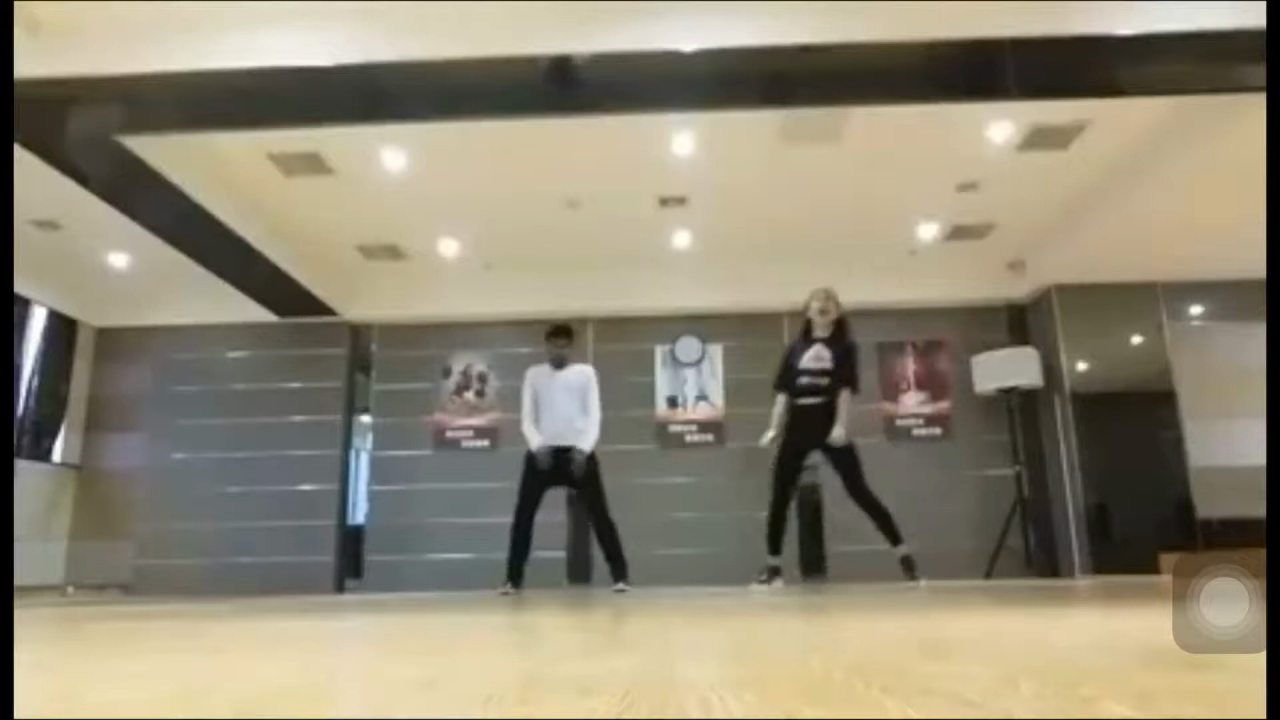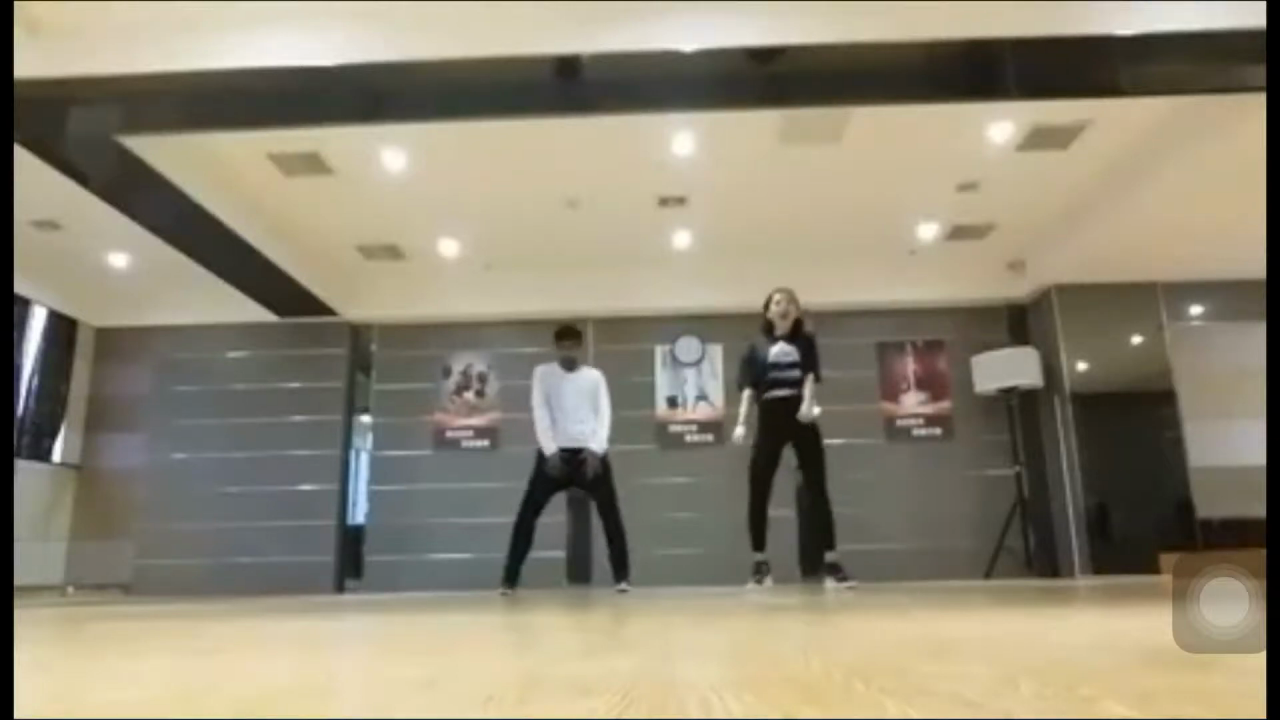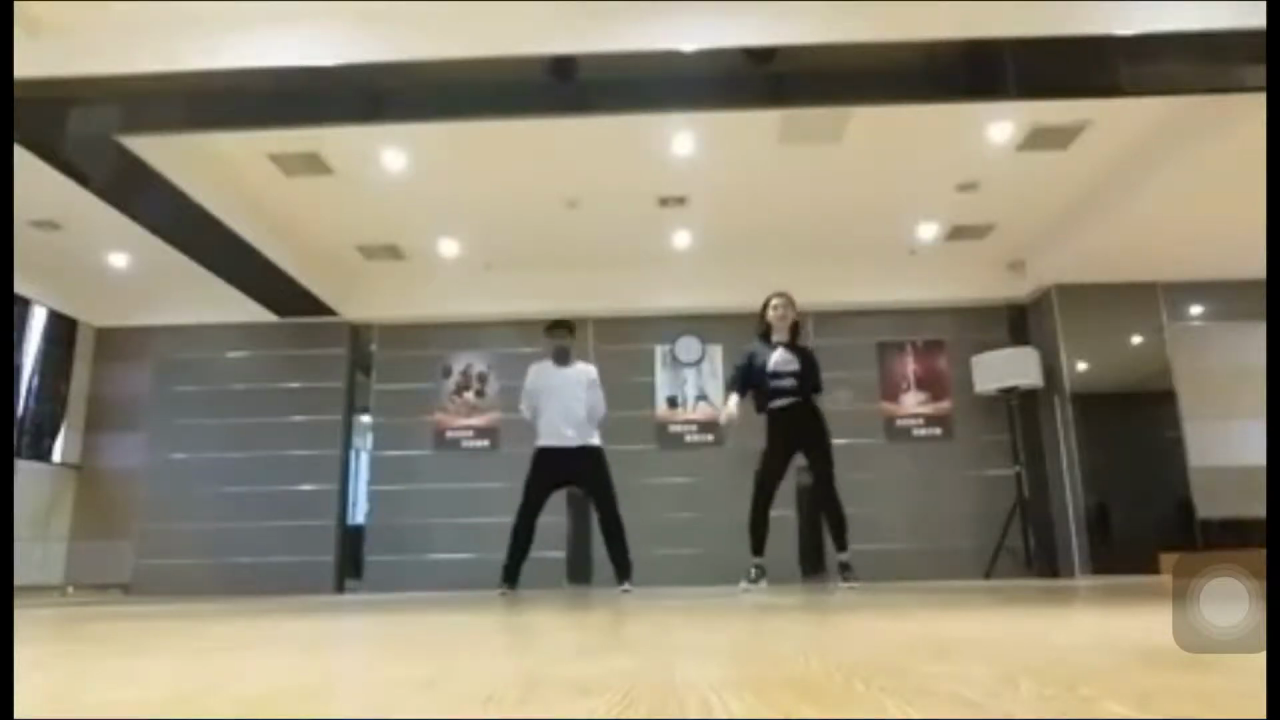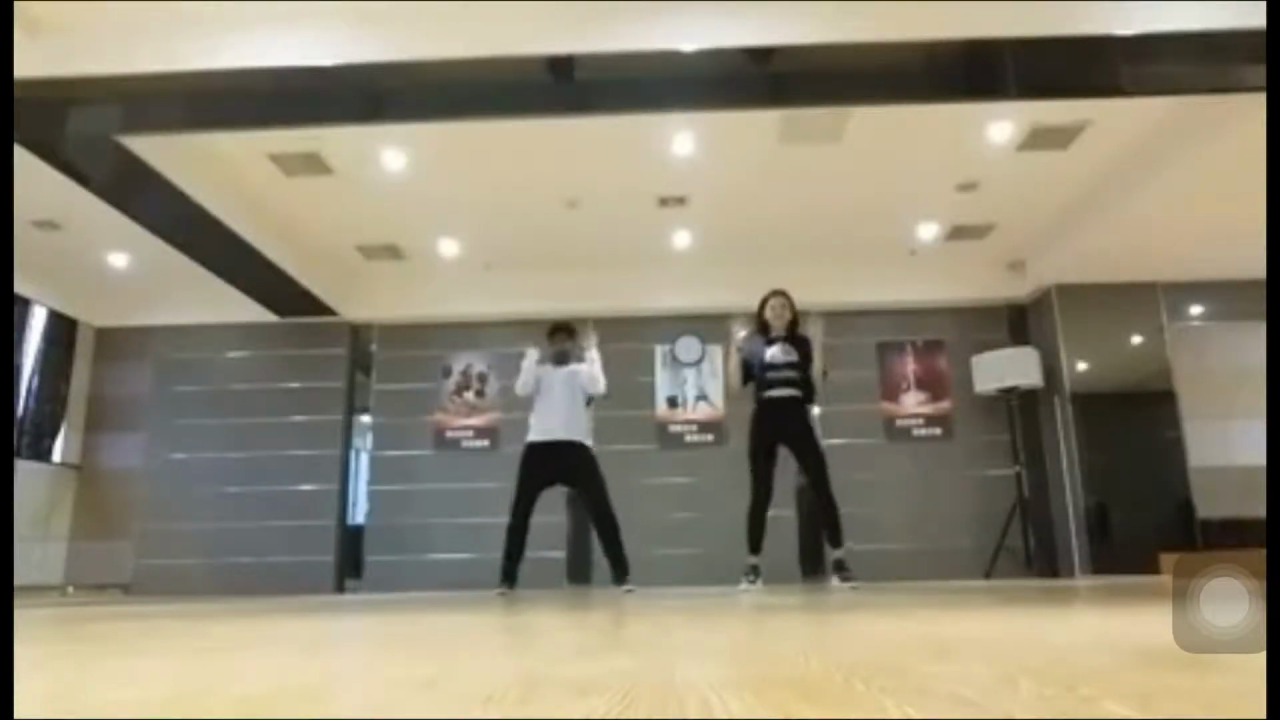
dt=0.5s
person 1, frame 1
left shoulder: (843, 346)
right shoulder: (797, 347)
left elbow: (846, 387)
right elbow: (783, 391)
left wrist: (841, 425)
right wrist: (774, 427)
left hip: (830, 425)
right hip: (798, 427)
left knee: (859, 492)
right knee: (780, 497)
left ankle: (904, 555)
right ankle: (772, 567)
person 1, frame 2
left shoulder: (805, 341)
right shoulder: (758, 347)
left elbow: (811, 376)
right elbow: (748, 387)
left wrist: (808, 404)
right wrist: (741, 422)
left hip: (801, 421)
right hip: (770, 421)
left knee: (816, 489)
right knee: (758, 492)
left ankle: (830, 563)
right ankle: (760, 565)
person 1, frame 3
left shoulder: (804, 354)
right shoulder: (756, 352)
left elbow: (816, 392)
right elbow: (738, 389)
right wrist: (731, 407)
left hip: (809, 424)
right hip: (779, 429)
left knee: (826, 493)
right knee: (761, 496)
left ankle: (844, 563)
right ankle: (756, 567)
person 1, frame 4
left shoulder: (801, 343)
right shoulder: (753, 346)
left elbow: (817, 380)
right elbow: (736, 384)
left hip: (797, 419)
right hip: (765, 421)
left knee: (820, 488)
right knee: (760, 494)
left ankle: (838, 561)
right ankle: (753, 566)
person 2, frame 1
left shoulder: (586, 373)
right shoulder: (534, 375)
left elbow: (593, 413)
right elbow: (527, 417)
left wrist: (584, 448)
right wrist: (538, 446)
left hip: (579, 452)
right hip: (543, 452)
left knee: (599, 512)
right knee: (524, 512)
left ankle: (620, 575)
right ankle: (513, 577)
person 2, frame 2
left shoulder: (595, 377)
right shoulder: (543, 374)
left elbow: (603, 416)
right elbow: (540, 413)
left wrist: (596, 450)
right wrist: (551, 451)
left hip: (590, 453)
right hip: (554, 453)
left knee: (610, 513)
right knee: (527, 513)
left ankle: (621, 575)
right ankle: (510, 578)
person 2, frame 3
left shoulder: (588, 372)
right shoulder: (537, 371)
left elbow: (597, 414)
right elbow: (528, 411)
left wrist: (595, 392)
right wrist: (528, 406)
left hip: (586, 450)
right hip: (548, 451)
left knee: (609, 511)
right knee: (527, 513)
left ankle: (624, 575)
right ankle: (509, 578)
person 2, frame 4
left shoulder: (583, 370)
right shoulder: (539, 371)
left elbow: (597, 389)
right elbow: (522, 389)
left wrist: (592, 354)
right wrist: (532, 356)
left hip: (575, 448)
right hip: (539, 447)
left knee: (601, 510)
right knee: (520, 512)
left ankle: (622, 575)
right ankle: (508, 577)
